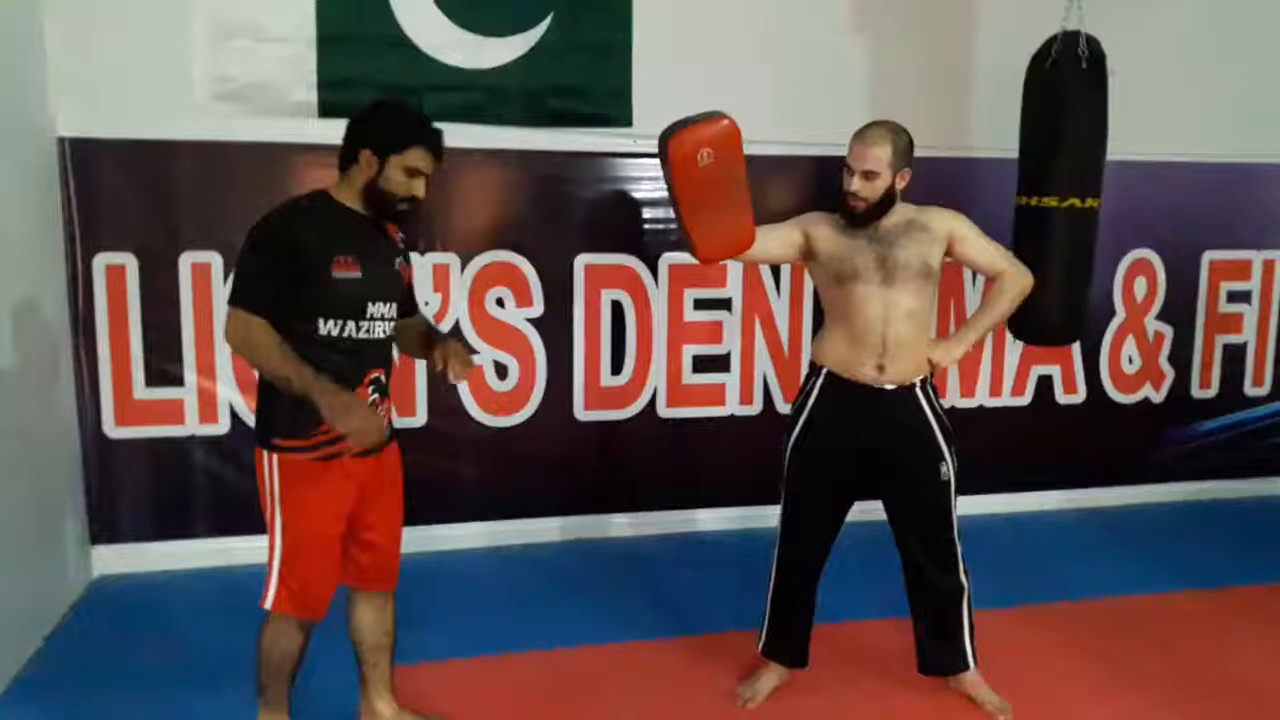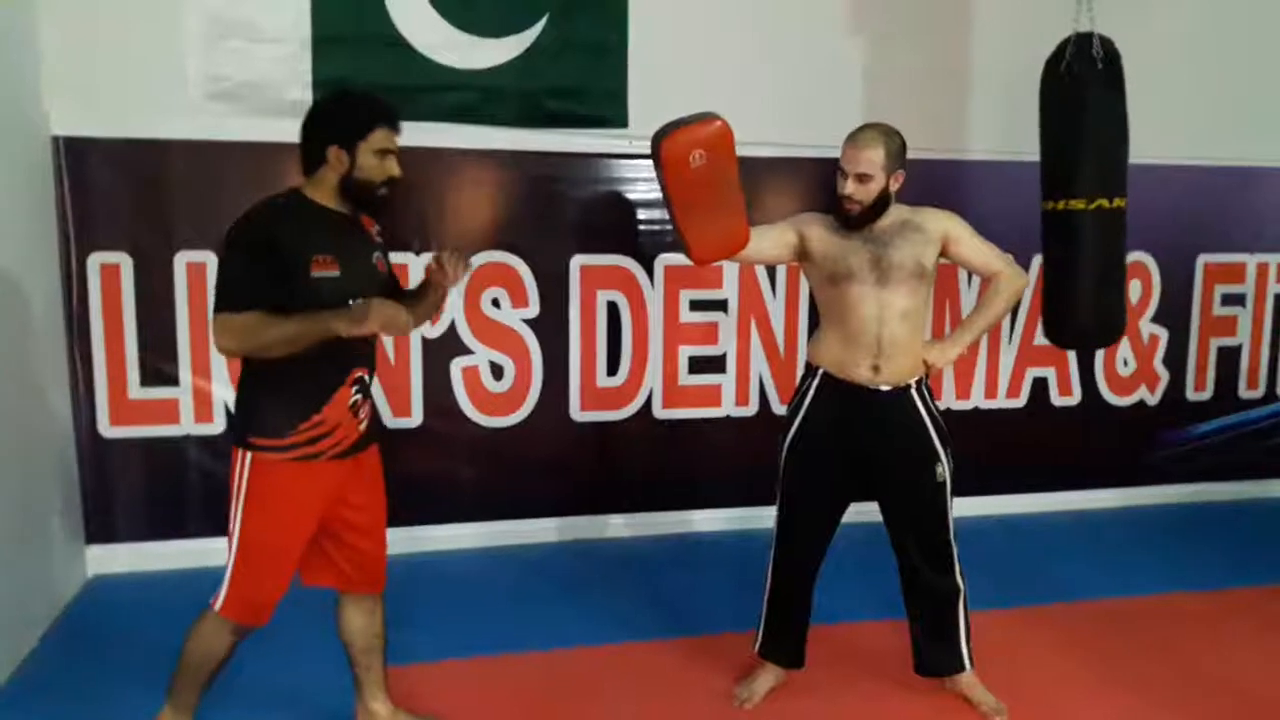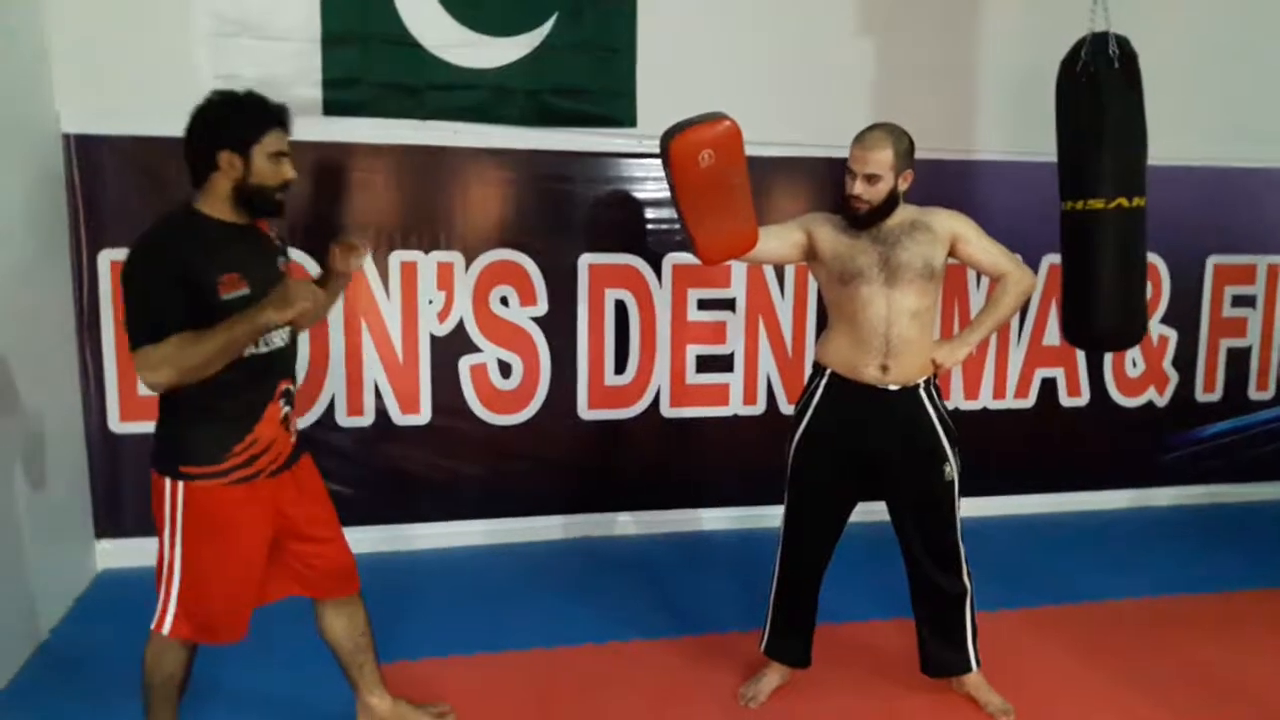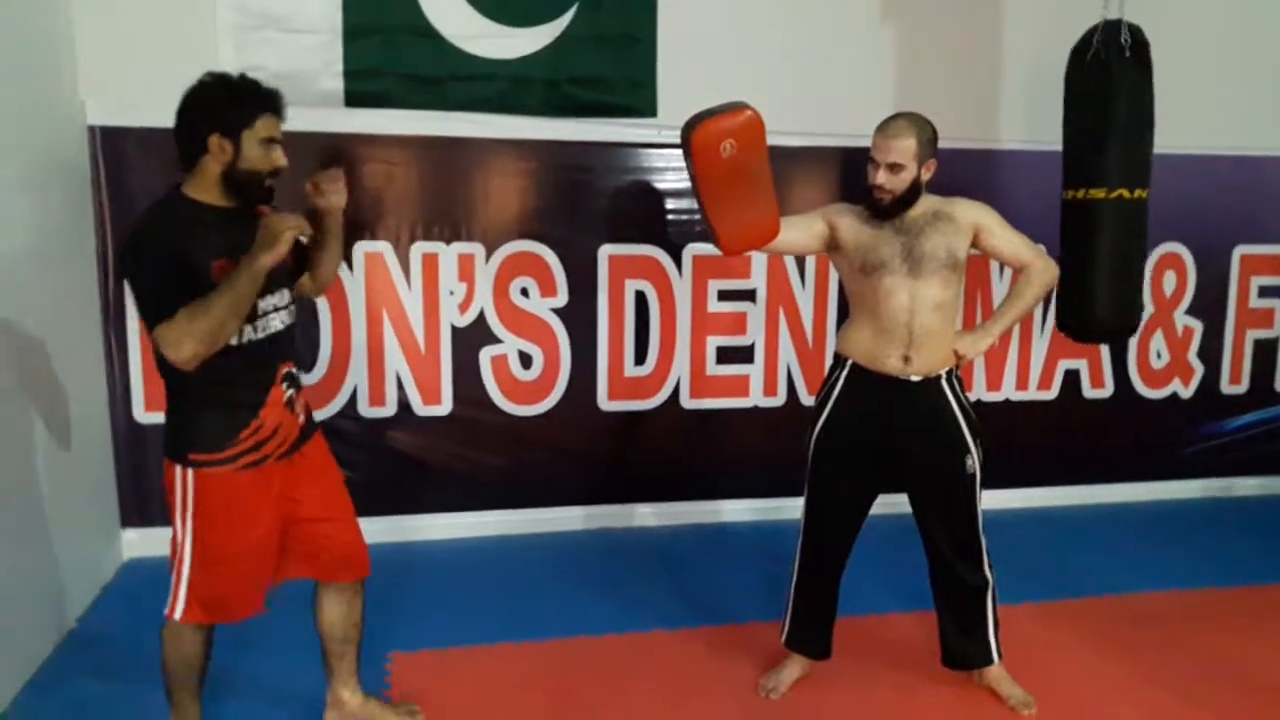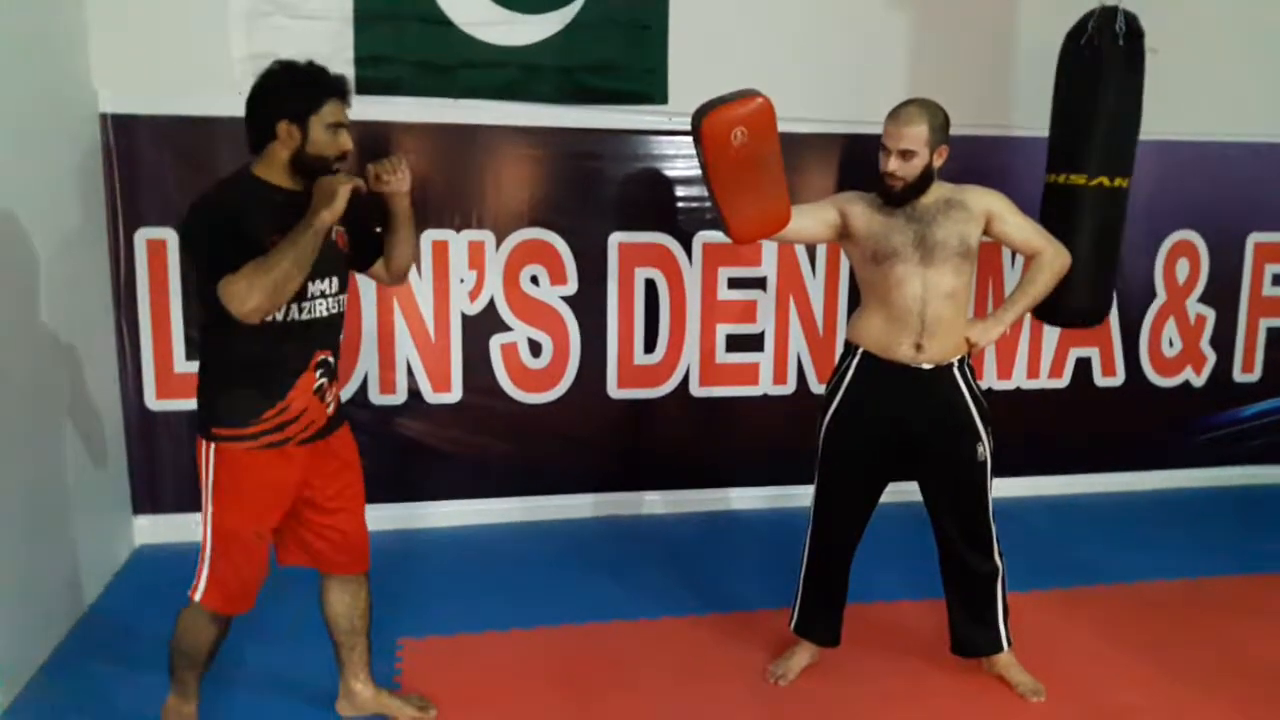
dt=0.4s
person 1, frame 1
left shoulder: (389, 237)
right shoulder: (289, 229)
right elbow: (244, 329)
left wrist: (437, 344)
right wrist: (326, 397)
left hip: (373, 441)
right hip: (302, 446)
left knee: (376, 578)
right knee: (297, 596)
person 1, frame 2
left shoulder: (363, 230)
right shoulder: (267, 229)
left elbow: (394, 314)
right elbow: (231, 334)
left wrist: (433, 292)
right wrist: (343, 320)
left hip: (354, 444)
right hip: (279, 450)
left knee: (363, 579)
right knee: (245, 597)
person 1, frame 3
left shoulder: (258, 235)
right shoulder: (165, 250)
right elbow: (158, 369)
left wrist: (332, 281)
right wrist: (262, 313)
left hip: (281, 459)
right hip: (208, 474)
left knee: (335, 580)
right knee: (185, 616)
person 1, frame 4
left shoulder: (255, 216)
right shoulder: (160, 236)
left elbow: (314, 282)
right elbow: (184, 346)
left wrist: (331, 216)
right wrist: (257, 259)
left hip: (295, 437)
right hip: (216, 457)
left knee: (344, 563)
right knee: (199, 600)
person 1, frame 5
left shoulder: (336, 201)
right shoulder: (222, 210)
left elbow: (393, 270)
right elbow: (249, 301)
left wrist: (397, 202)
right wrist: (317, 219)
left hip: (324, 424)
right hip: (244, 435)
left knee: (347, 558)
right knee: (223, 585)
person 2, frame 1
left shoulder: (939, 227)
right shoulder: (817, 231)
left elbow: (1016, 276)
left wrist: (960, 342)
left hip: (909, 406)
right hip: (833, 403)
left knee: (934, 546)
right knee: (801, 542)
left ankle: (957, 666)
right ankle: (780, 658)
person 2, frame 2
left shoulder: (934, 227)
right shoulder: (811, 232)
left elbow: (1011, 276)
right elbow: (731, 244)
left wrist: (956, 342)
left hip: (905, 408)
right hip: (827, 404)
left knee: (929, 547)
right knee: (797, 543)
left ankle: (953, 666)
right ankle: (776, 659)
person 2, frame 3
left shoulder: (942, 227)
right shoulder: (819, 231)
left elbow: (1018, 277)
left wrist: (964, 342)
left hip: (912, 408)
right hip: (836, 404)
left knee: (937, 547)
right knee: (804, 542)
left ankle: (960, 667)
right ankle: (783, 658)
person 2, frame 4
left shoulder: (964, 217)
right shoulder: (842, 221)
left elbow: (1041, 268)
left wrist: (987, 333)
left hip: (934, 399)
right hip: (857, 394)
left knee: (958, 539)
right knee: (825, 534)
left ankle: (982, 660)
right ankle: (803, 649)
person 2, frame 5
left shoulder: (976, 205)
right shoulder: (853, 210)
left elbow: (1053, 255)
right elbow: (774, 222)
left wrist: (1000, 320)
left hip: (946, 387)
right hip: (868, 382)
left knee: (969, 526)
right knee: (834, 521)
left ankle: (992, 647)
right ankle: (812, 636)
